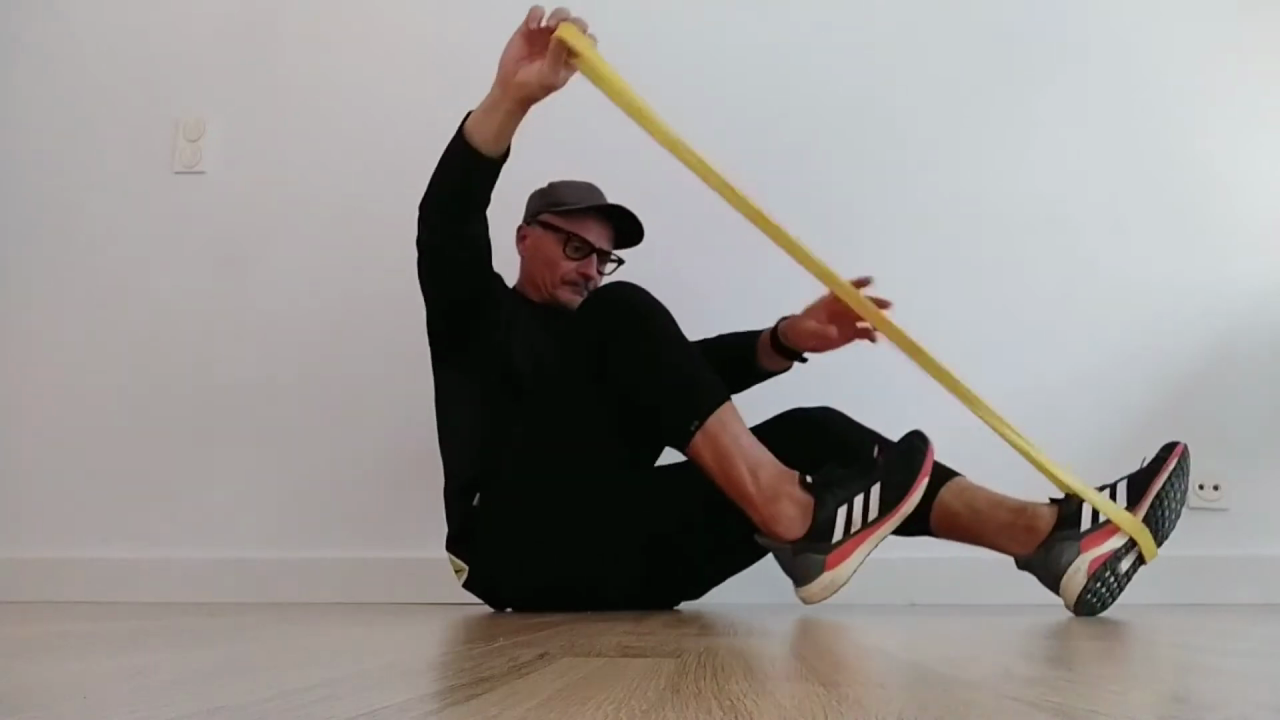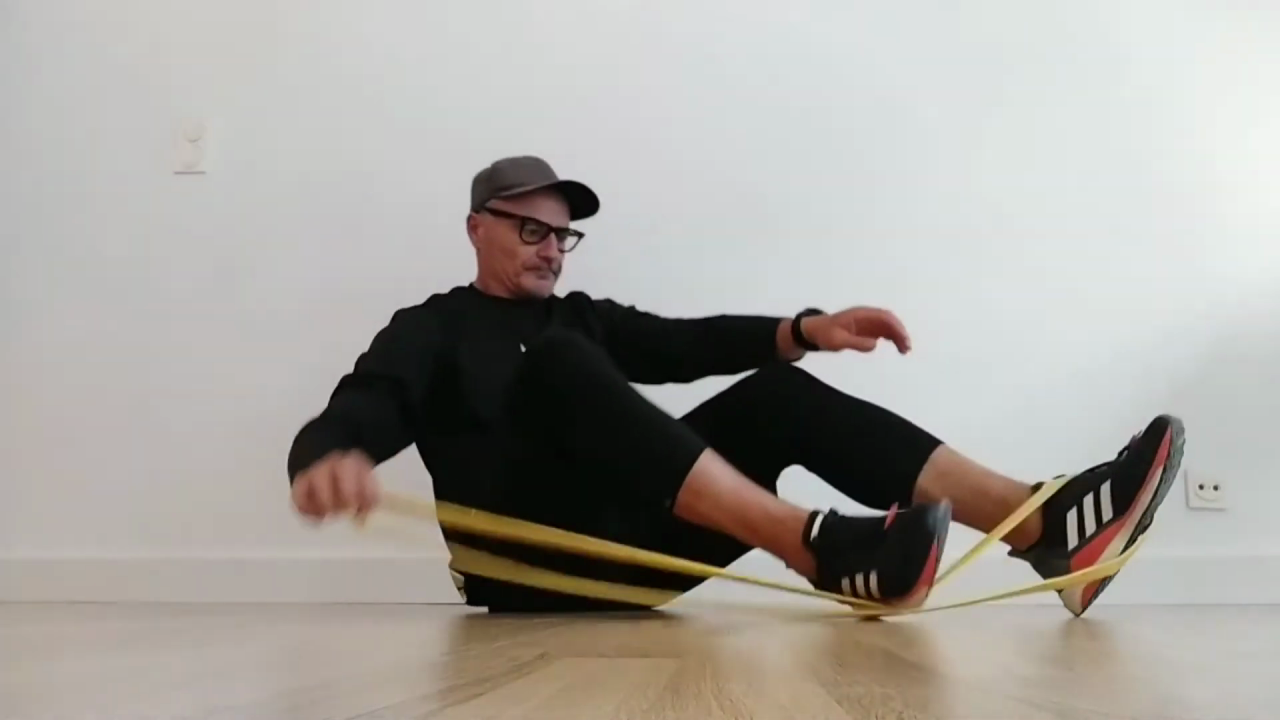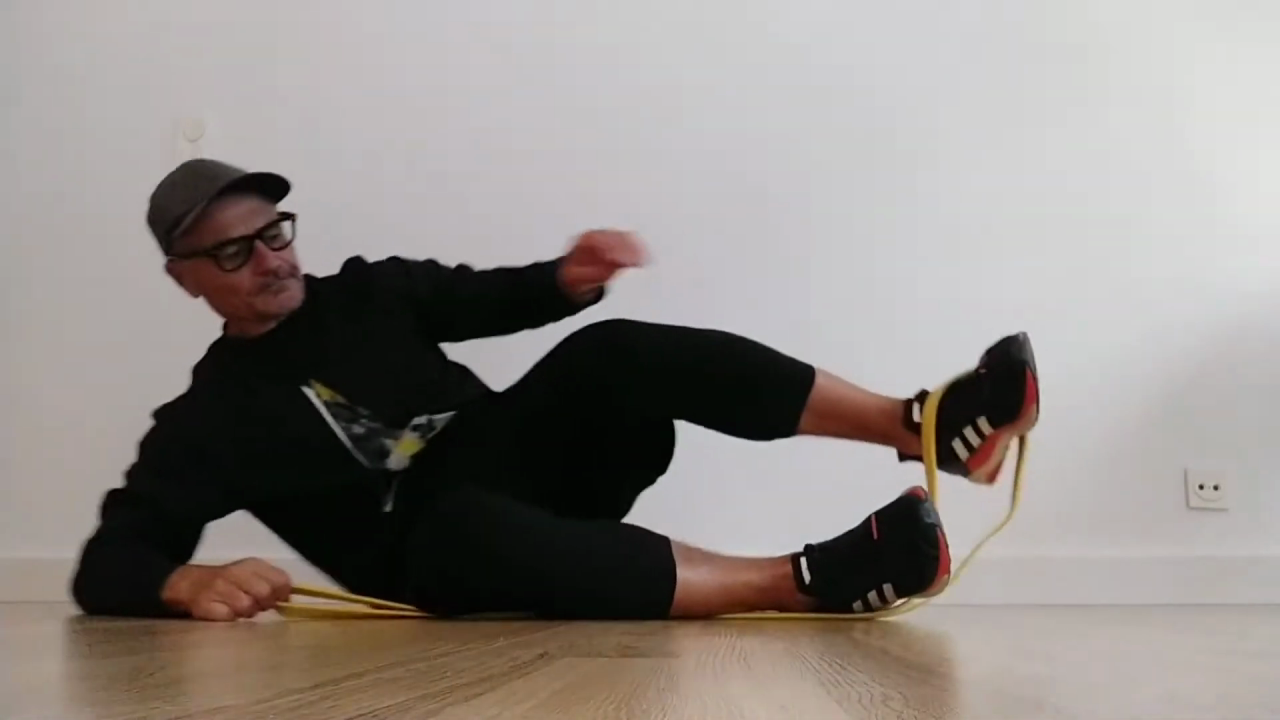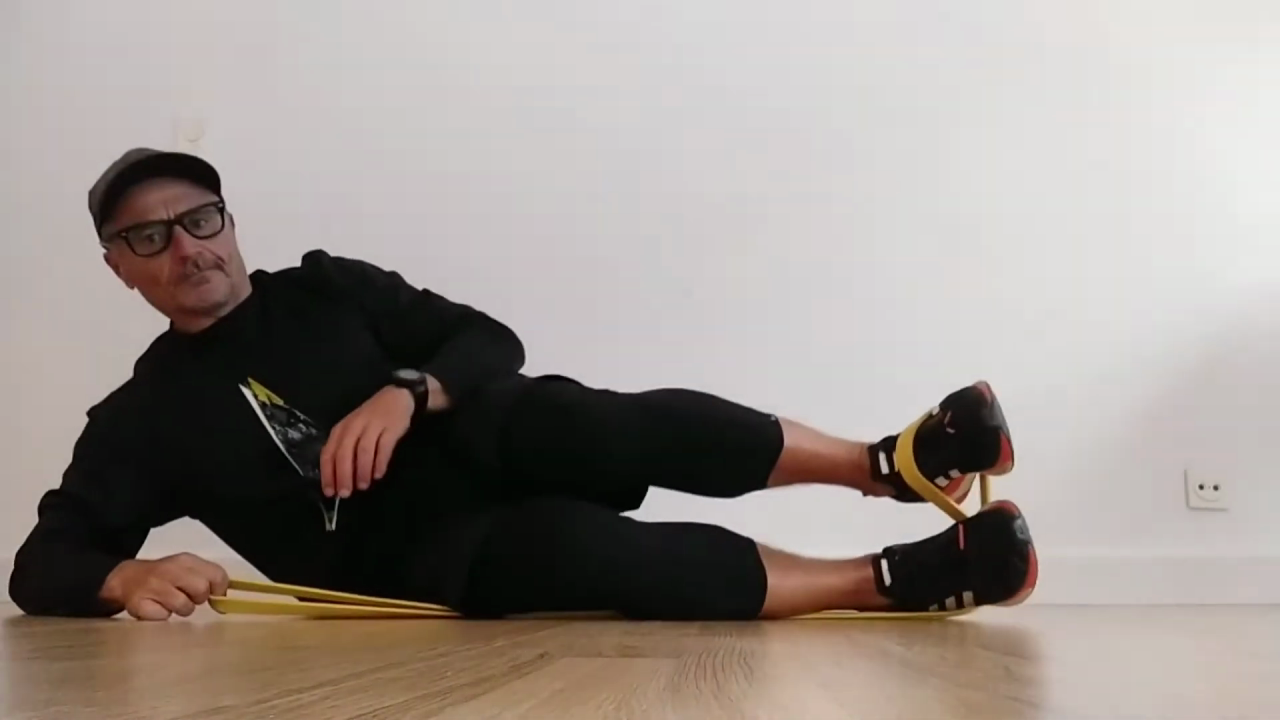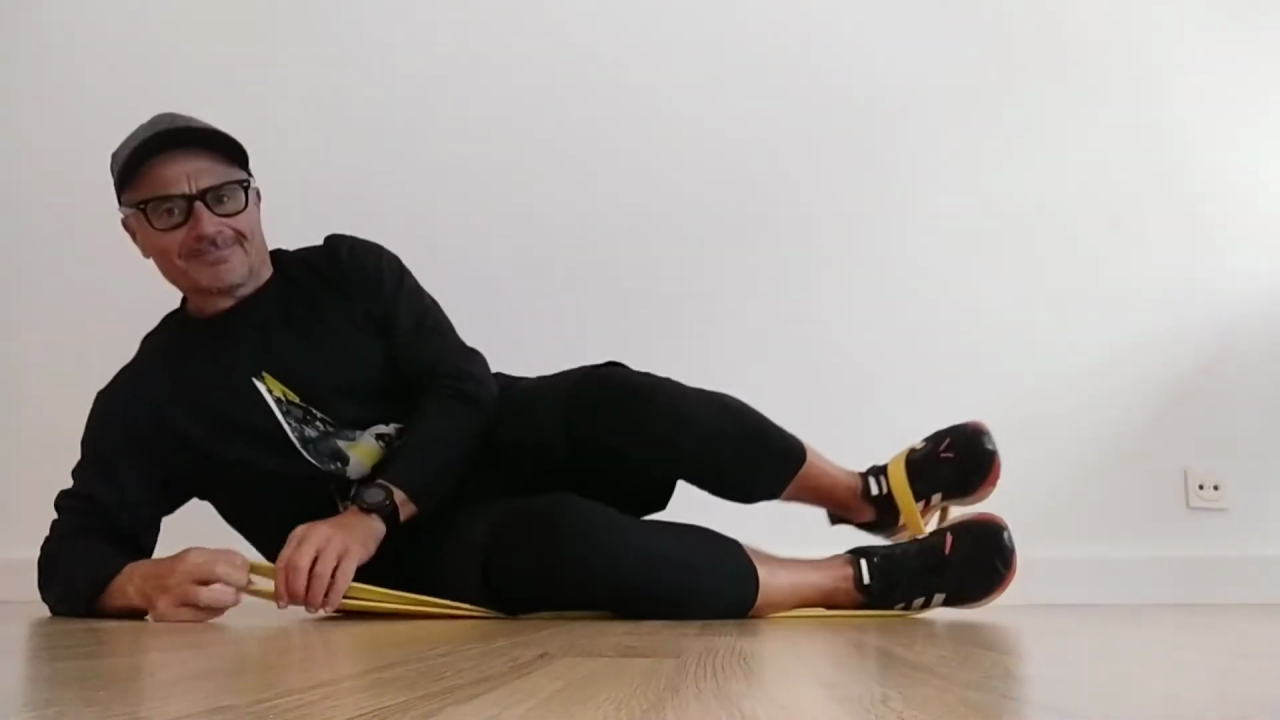
dt=1s
person 1, frame 1
left shoulder: (606, 333)
right shoulder: (477, 315)
left elbow: (697, 370)
right elbow: (445, 226)
left wrist: (789, 337)
right wrist: (512, 97)
left hip: (623, 565)
right hip: (528, 550)
left knee: (808, 435)
right knee: (622, 317)
left ankle: (1053, 537)
right ankle: (798, 523)
person 1, frame 2
left shoulder: (582, 317)
right shoulder: (432, 329)
left elbow: (689, 344)
right elbow: (355, 417)
left wrist: (806, 329)
right wrist: (332, 458)
left hip: (618, 543)
right hip: (527, 560)
left knee: (774, 396)
right knee: (561, 364)
left ankle: (1047, 528)
right ankle: (823, 550)
person 1, frame 3
left shoulder: (368, 292)
right shoulder: (204, 420)
left elbow: (499, 299)
right elbow: (104, 567)
left wrist: (574, 279)
right wrist: (190, 586)
left hip: (522, 463)
right hip: (439, 548)
left knee: (611, 353)
right knee: (466, 534)
left ankle: (921, 427)
right ankle: (810, 580)
person 1, frame 4
left shoulder: (328, 287)
right shoulder: (139, 420)
left elbow: (490, 342)
left wrist: (405, 391)
right wrist: (128, 578)
left hip: (472, 456)
right hip: (415, 566)
left knee: (562, 422)
right knee: (565, 545)
left ankle: (887, 463)
right ankle: (888, 579)
person 1, frame 5
left shoulder: (350, 270)
right shoulder: (147, 399)
left elbow: (464, 390)
right elbow: (68, 561)
left wrist: (367, 512)
right wrist: (149, 581)
left hip: (499, 444)
right hip: (428, 559)
left knee: (618, 404)
right knee: (561, 542)
left ankle: (868, 497)
right ankle: (868, 580)
